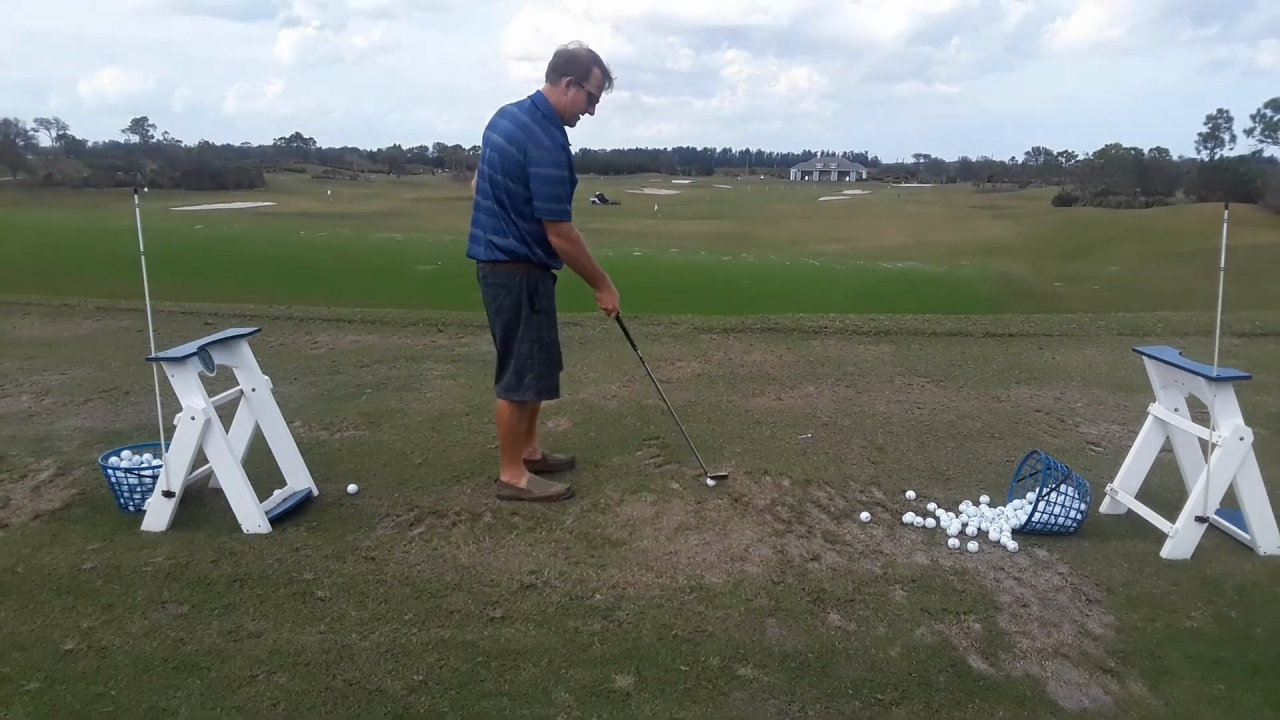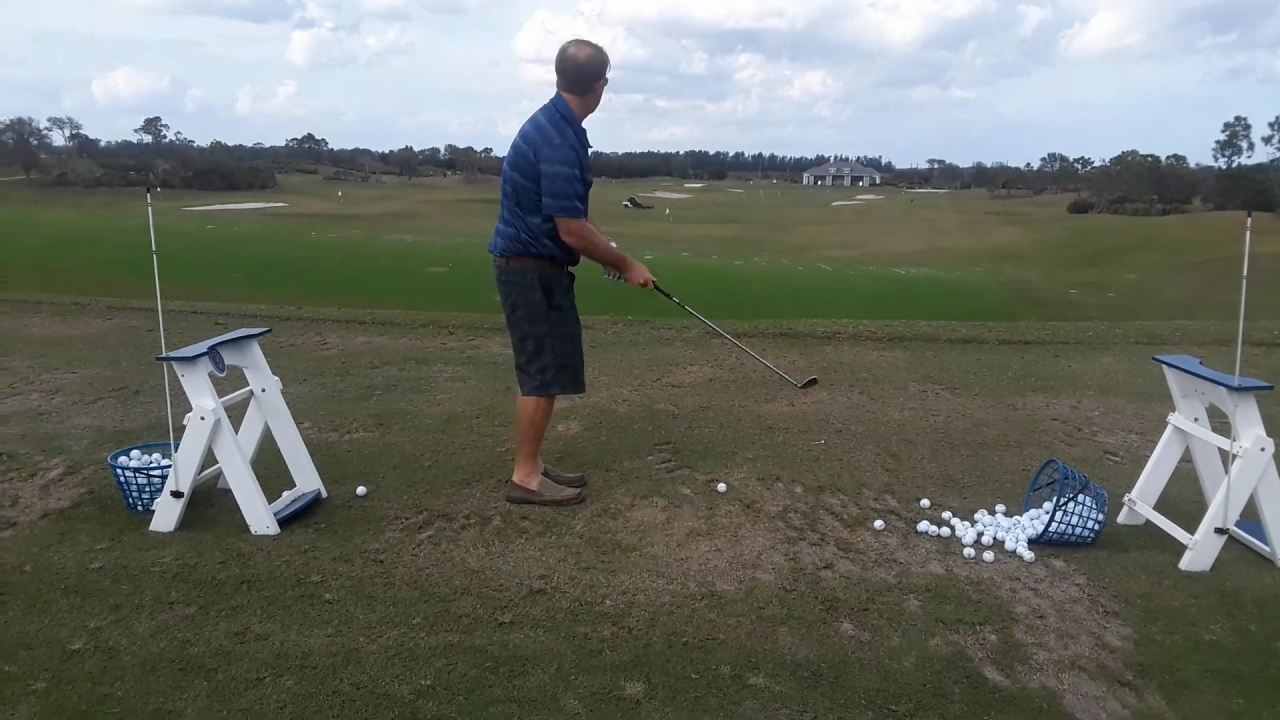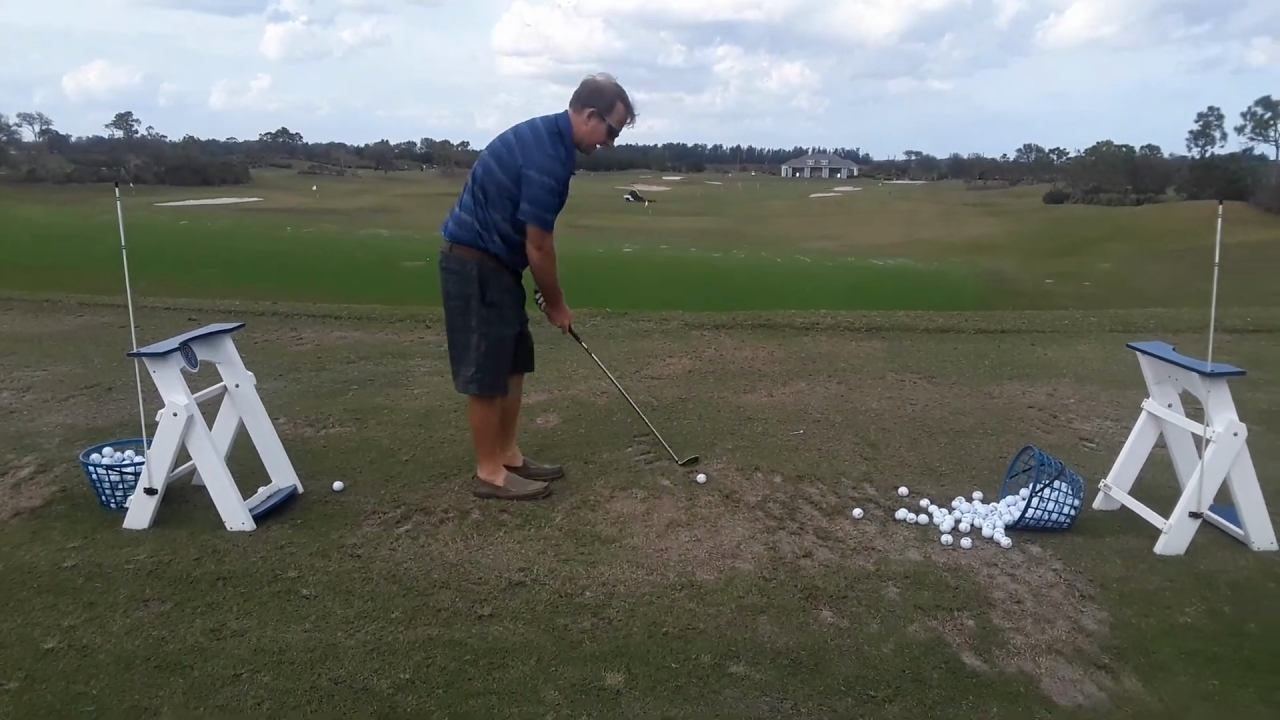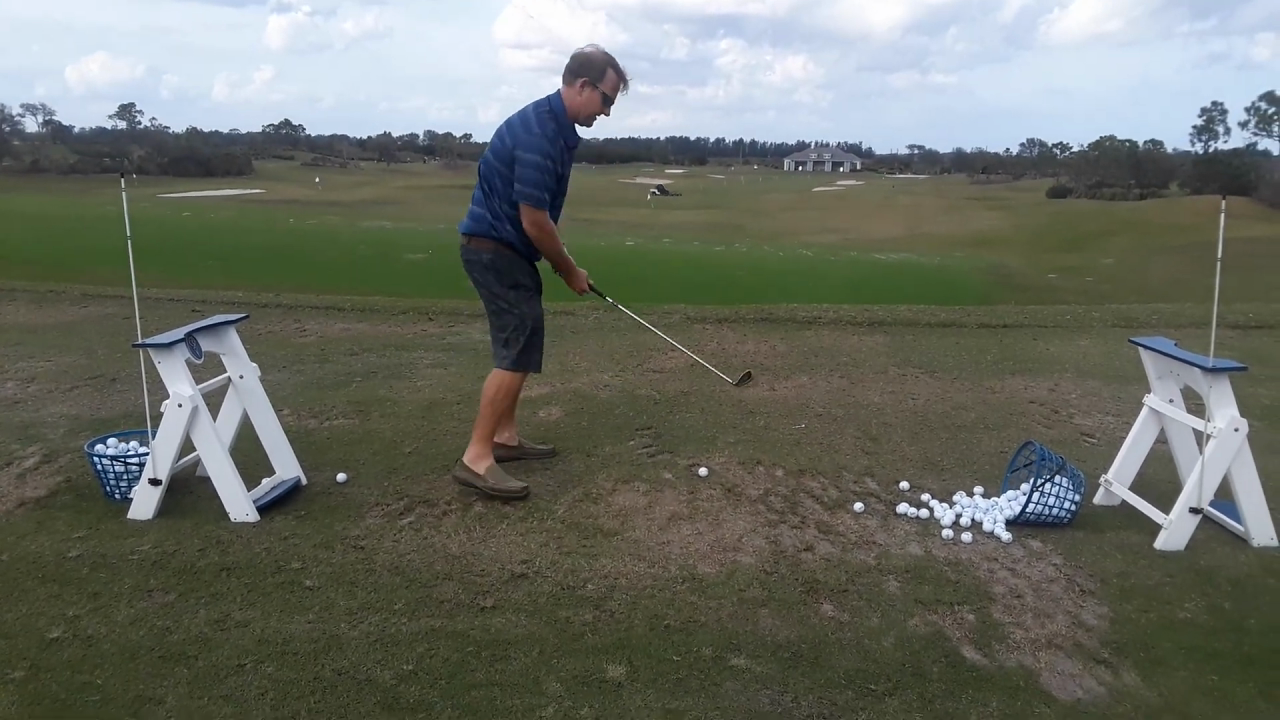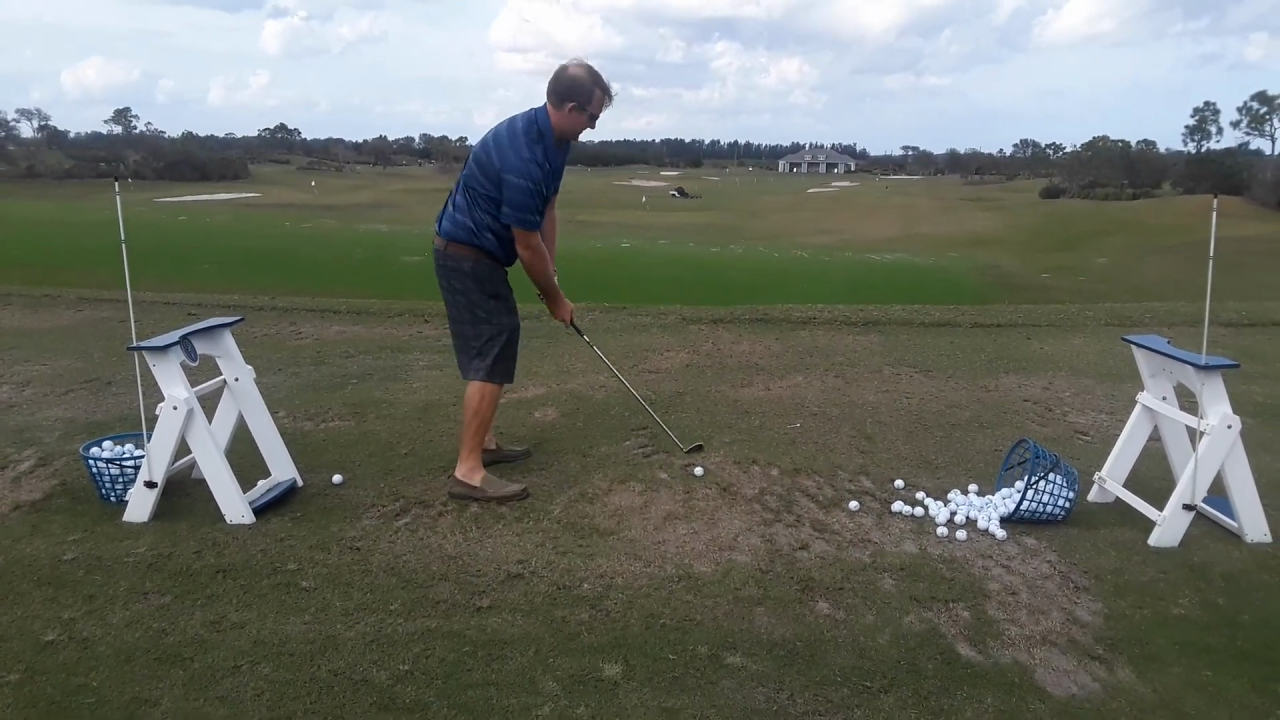
dt=1s
person 1, frame 1
left shoulder: (506, 115)
right shoulder: (546, 142)
left elbow: (479, 185)
right elbow: (560, 234)
right wrist: (602, 285)
left hip: (499, 260)
right hip: (519, 271)
left knee: (533, 364)
right knee: (520, 373)
left ankle: (528, 450)
right ankle: (512, 475)
person 1, frame 2
left shoulder: (552, 124)
right shoulder: (559, 140)
right elbow: (572, 231)
left wrist: (609, 245)
right wrist: (626, 265)
left hip: (531, 265)
right hip: (534, 270)
left knee: (542, 373)
right knee: (545, 374)
left ankle: (532, 464)
right ankle: (525, 477)
person 1, frame 3
left shoulder: (546, 135)
right shoulder: (548, 155)
right elbow: (539, 247)
left wrist: (548, 297)
right wrist: (555, 305)
left hip: (492, 262)
right hip: (477, 265)
left knee: (512, 365)
right knee: (486, 372)
left ankle: (508, 455)
right ankle: (489, 473)
person 1, frame 4
left shoulder: (558, 125)
right shoulder: (538, 134)
right elbow: (535, 223)
left wrist: (561, 261)
right wrist: (570, 272)
left hip: (507, 247)
right hip: (493, 249)
left knee: (519, 343)
right knee: (519, 349)
left ankle: (504, 436)
right ankle: (476, 458)
person 1, frame 5
left shoulder: (551, 137)
right shoulder: (522, 157)
left elbow: (546, 209)
right elbow: (527, 245)
left wrist: (552, 273)
right wrist: (555, 299)
left hip: (478, 253)
right hip: (466, 256)
left knee: (496, 349)
right knee: (489, 358)
left ankle: (483, 442)
right ankle: (468, 471)
